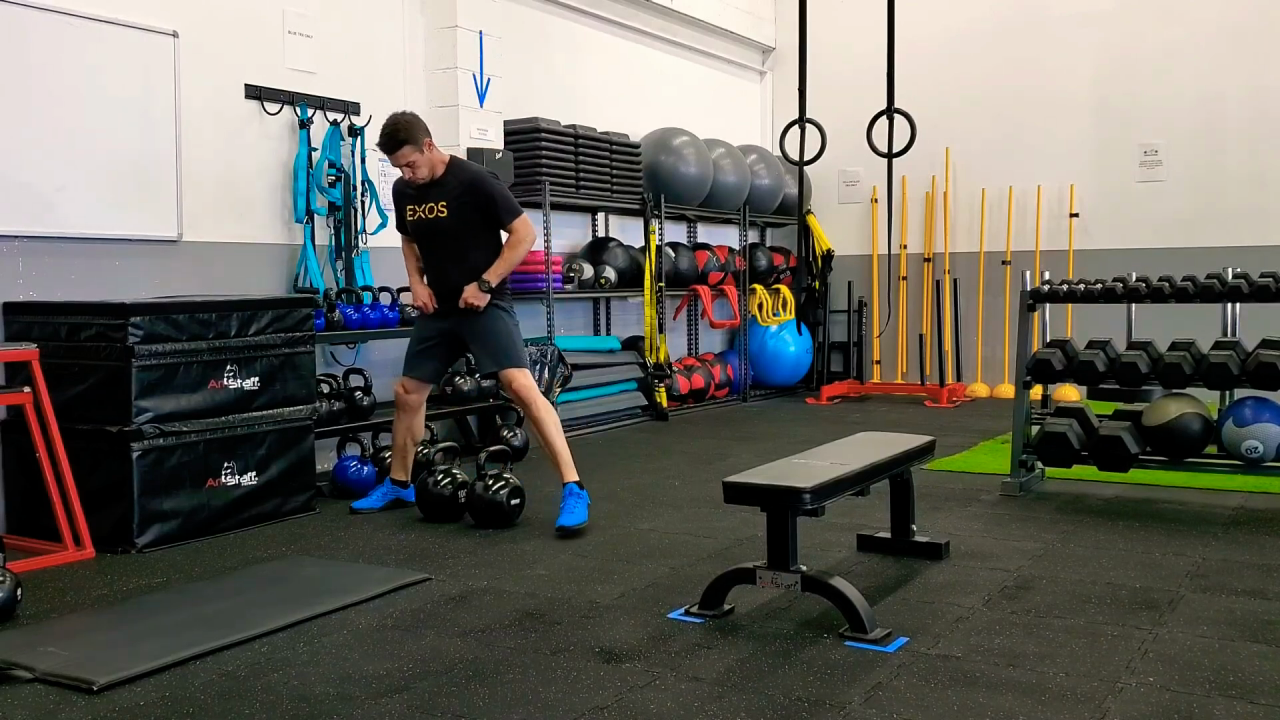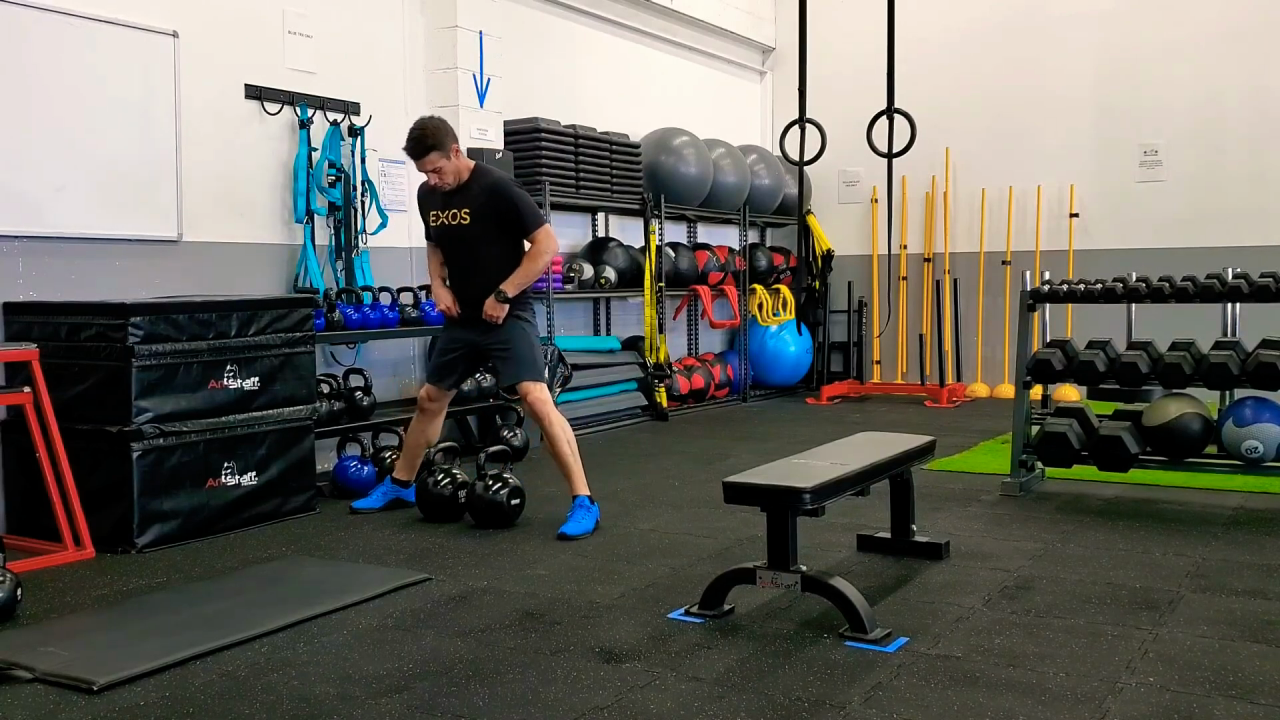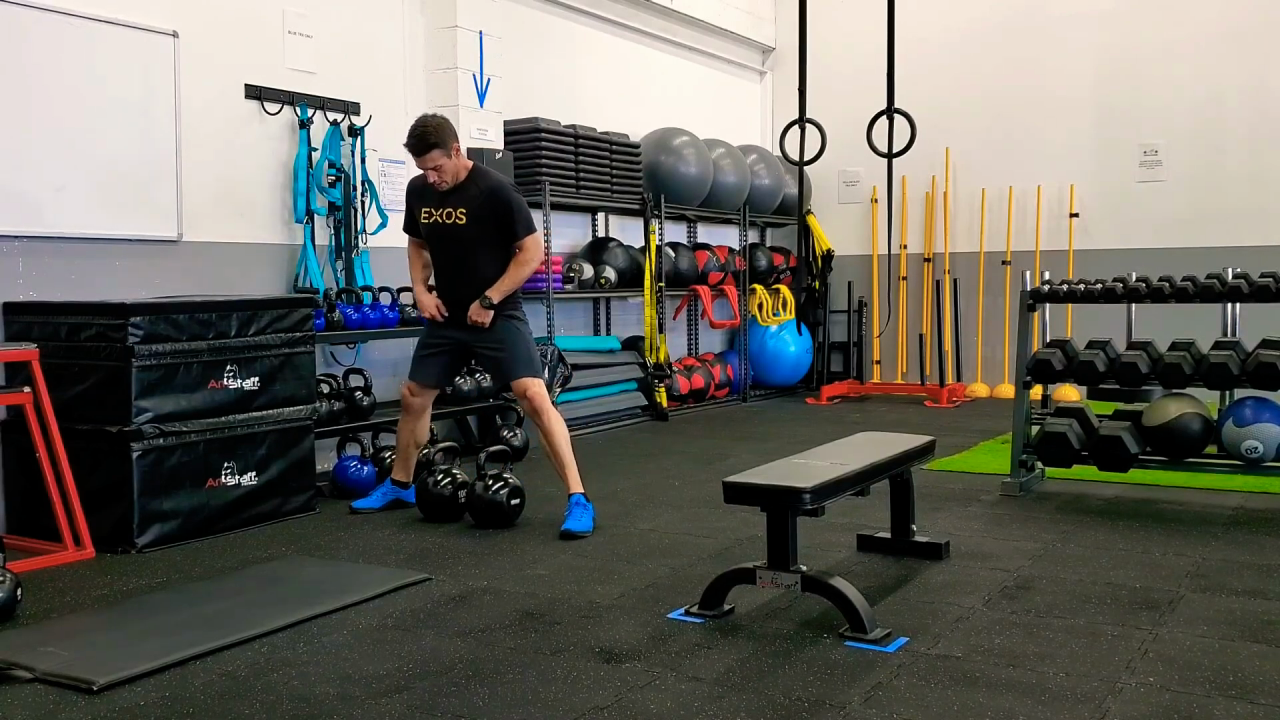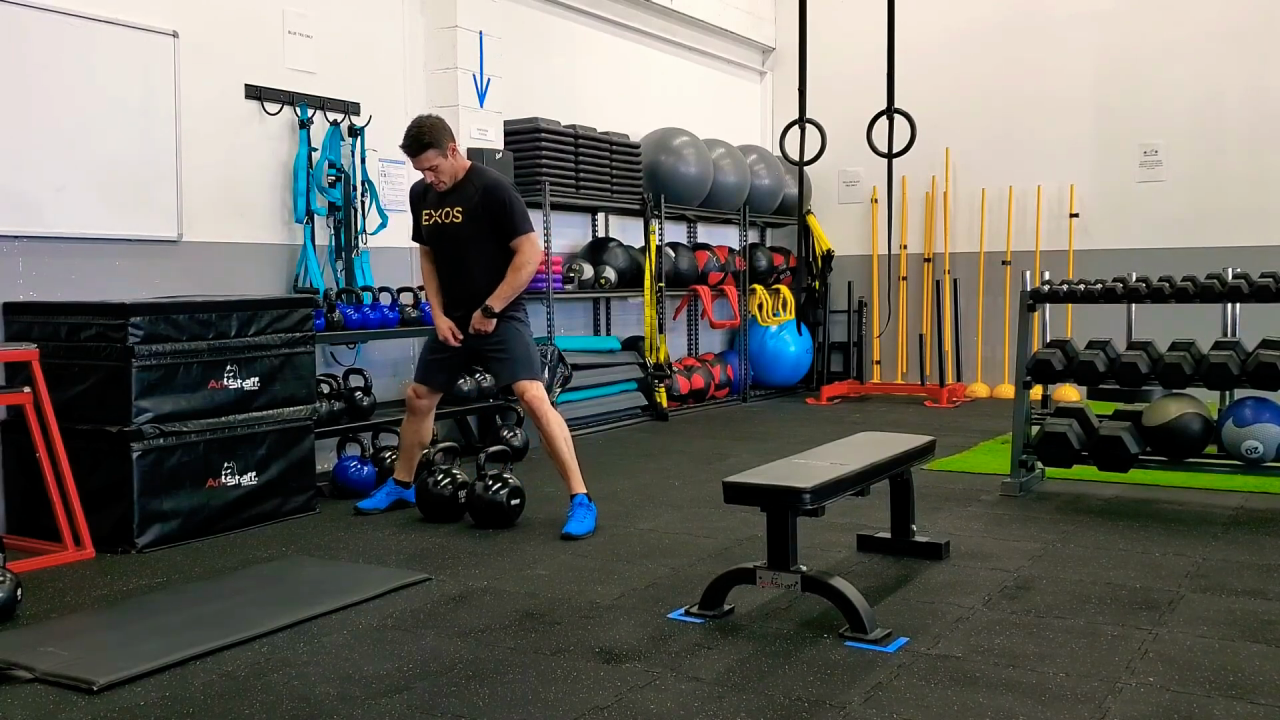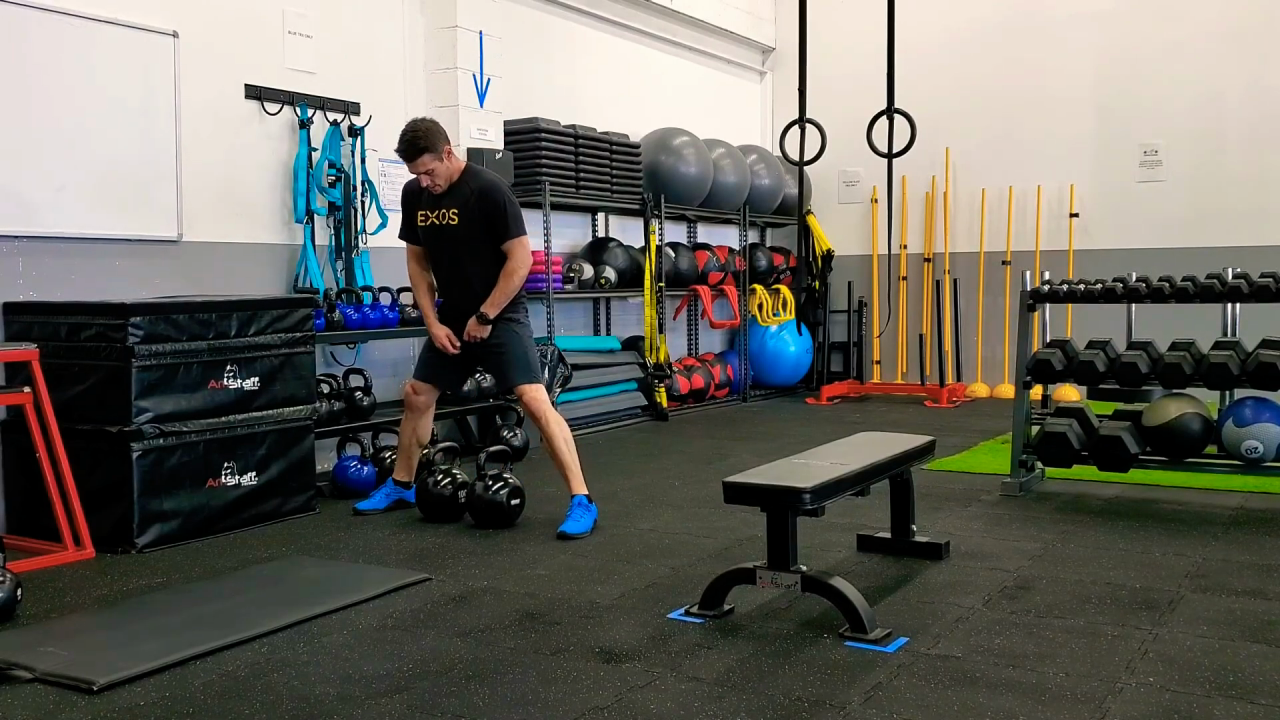
dt=0.3s
person 1, frame 1
left shoulder: (474, 181)
right shoulder: (403, 190)
left elbow: (523, 235)
left wrist: (485, 284)
right wrist: (416, 280)
left hip: (484, 304)
right hip: (440, 308)
left knee: (521, 386)
right knee: (407, 394)
left ankle: (573, 489)
right ankle: (399, 485)
person 1, frame 2
left shoulder: (497, 188)
right shoulder: (428, 195)
left elbow: (546, 244)
left wrist: (503, 295)
right wrist: (438, 284)
left hip: (506, 315)
right hip: (461, 318)
left knee: (536, 399)
right knee: (429, 400)
left ankle: (584, 502)
right ankle: (400, 485)
person 1, frame 3
left shoulder: (495, 190)
right shoulder: (418, 191)
left elbow: (532, 251)
left wrist: (488, 300)
right wrist: (421, 289)
left hip: (498, 314)
right hip: (448, 315)
left knee: (534, 395)
right knee: (414, 397)
left ankle: (579, 500)
right ankle: (399, 486)
person 1, frame 4
left shoulder: (492, 188)
right shoulder: (421, 194)
left elbow: (530, 253)
left wrist: (490, 309)
right wrist: (438, 314)
left hip: (501, 316)
right hip: (453, 319)
left knee: (533, 398)
right knee: (418, 398)
left ankle: (581, 501)
right ankle: (401, 486)
person 1, frame 5
left shoulder: (488, 189)
right shoulder: (413, 194)
left elbow: (521, 258)
right elbow: (417, 259)
left wrist: (485, 316)
right wrist: (432, 322)
left hip: (501, 315)
right hip: (451, 318)
left knee: (534, 400)
right knee: (416, 396)
left ankle: (581, 501)
right ankle: (400, 486)
